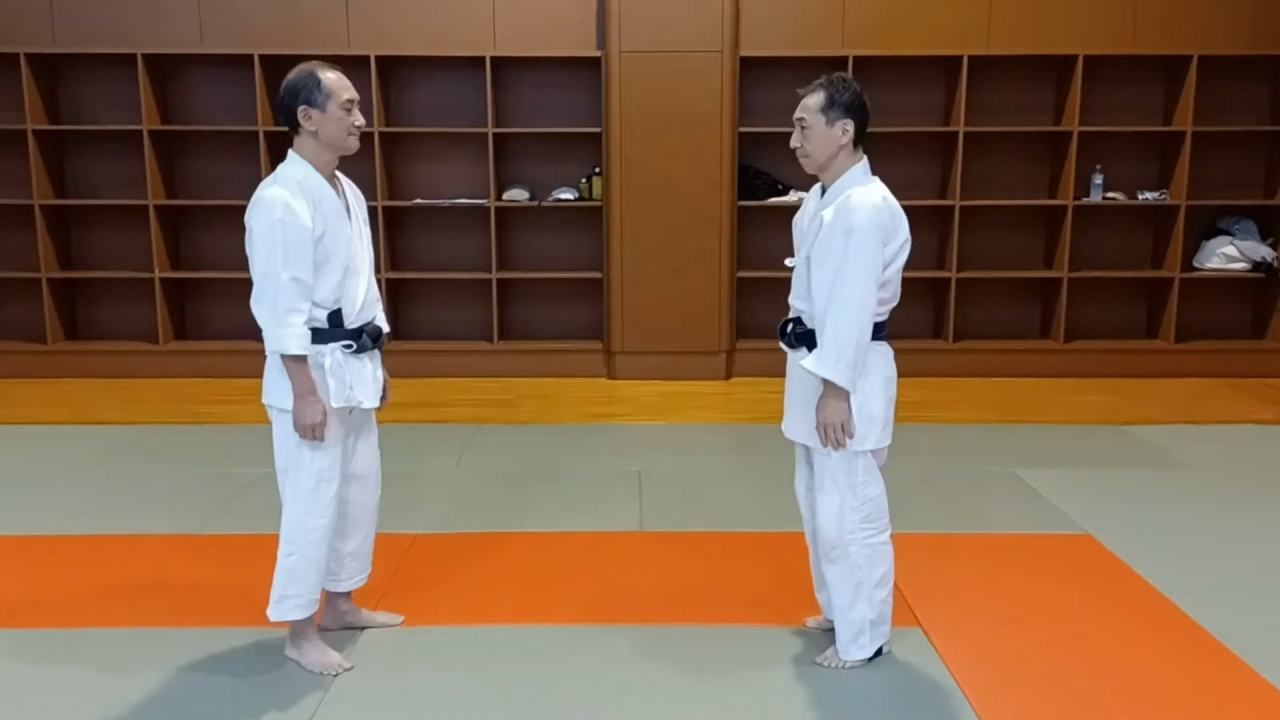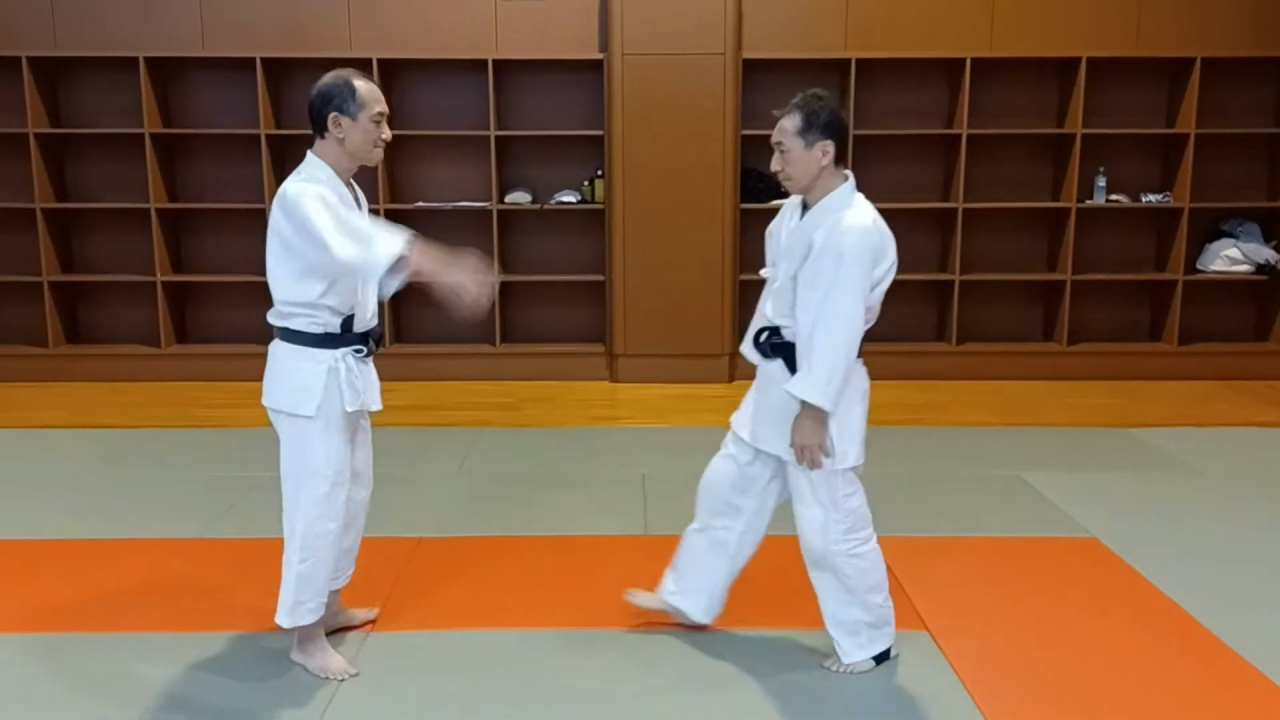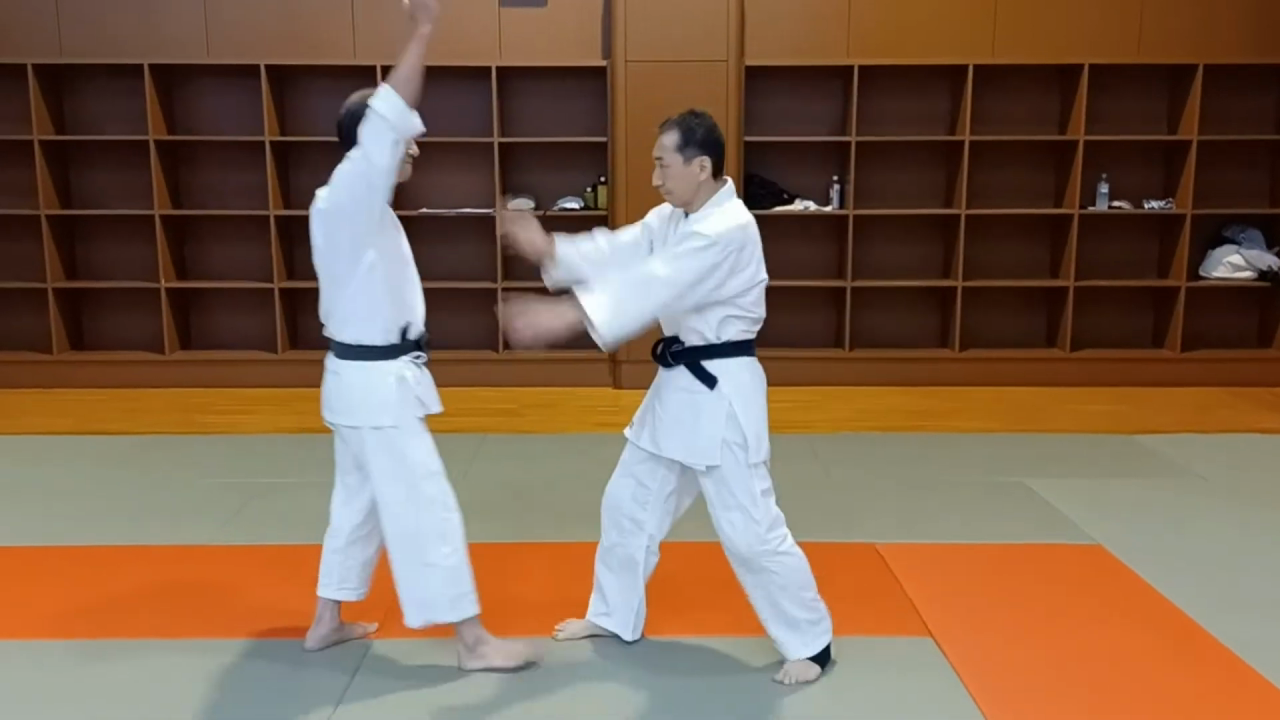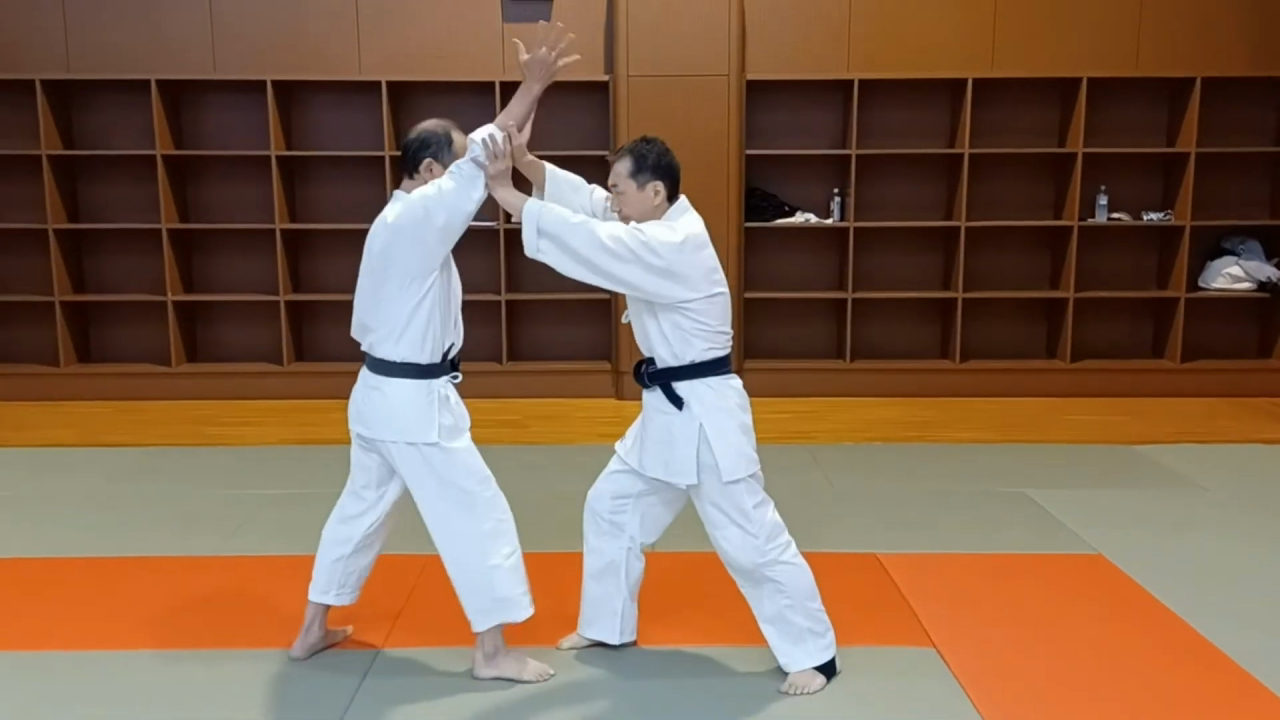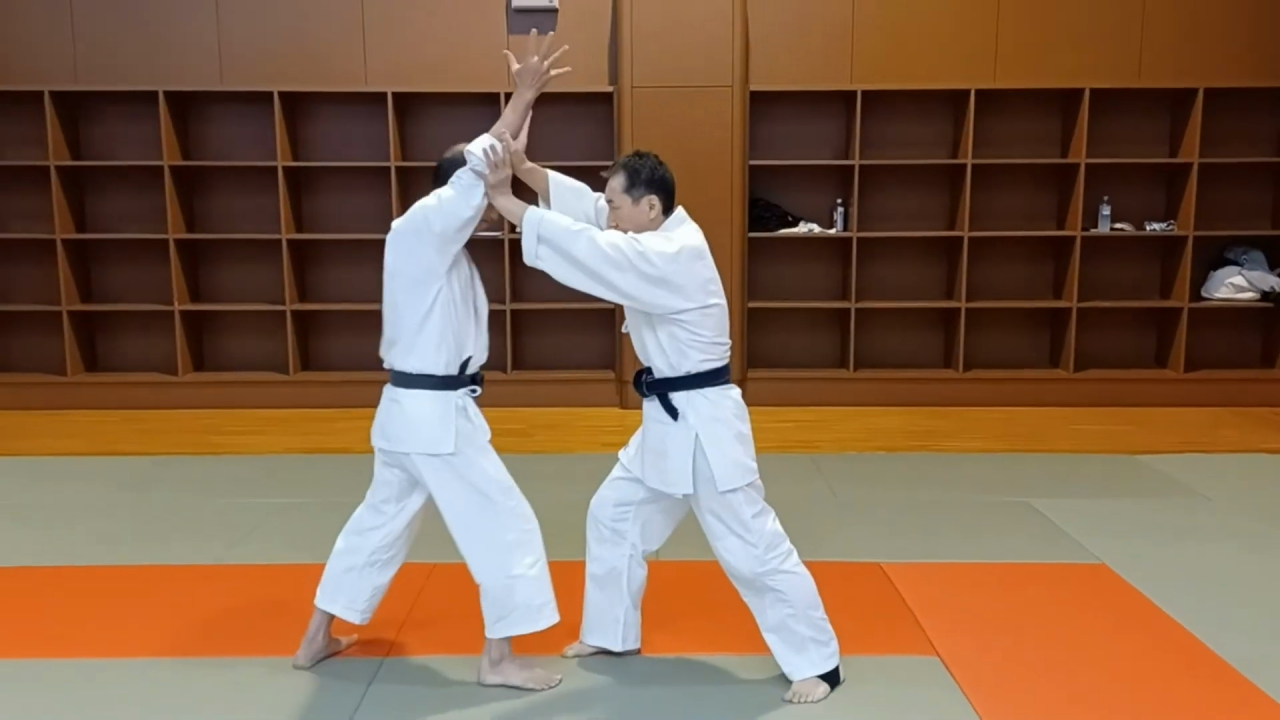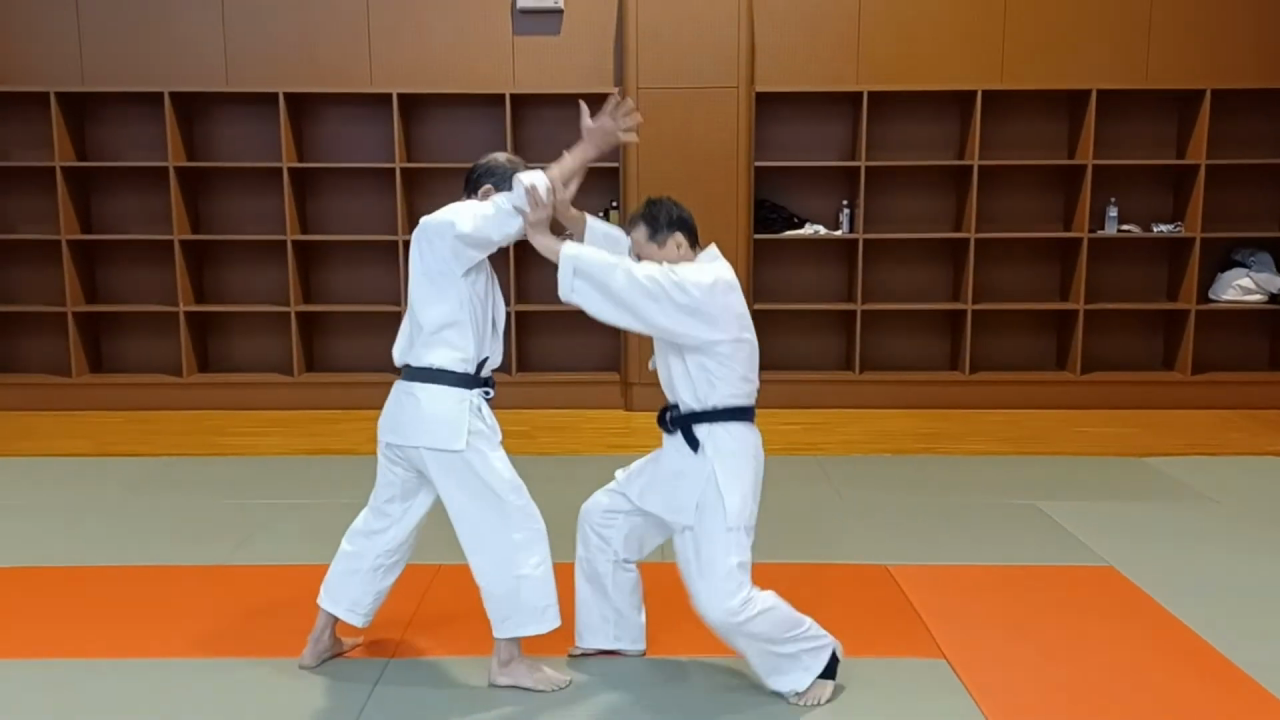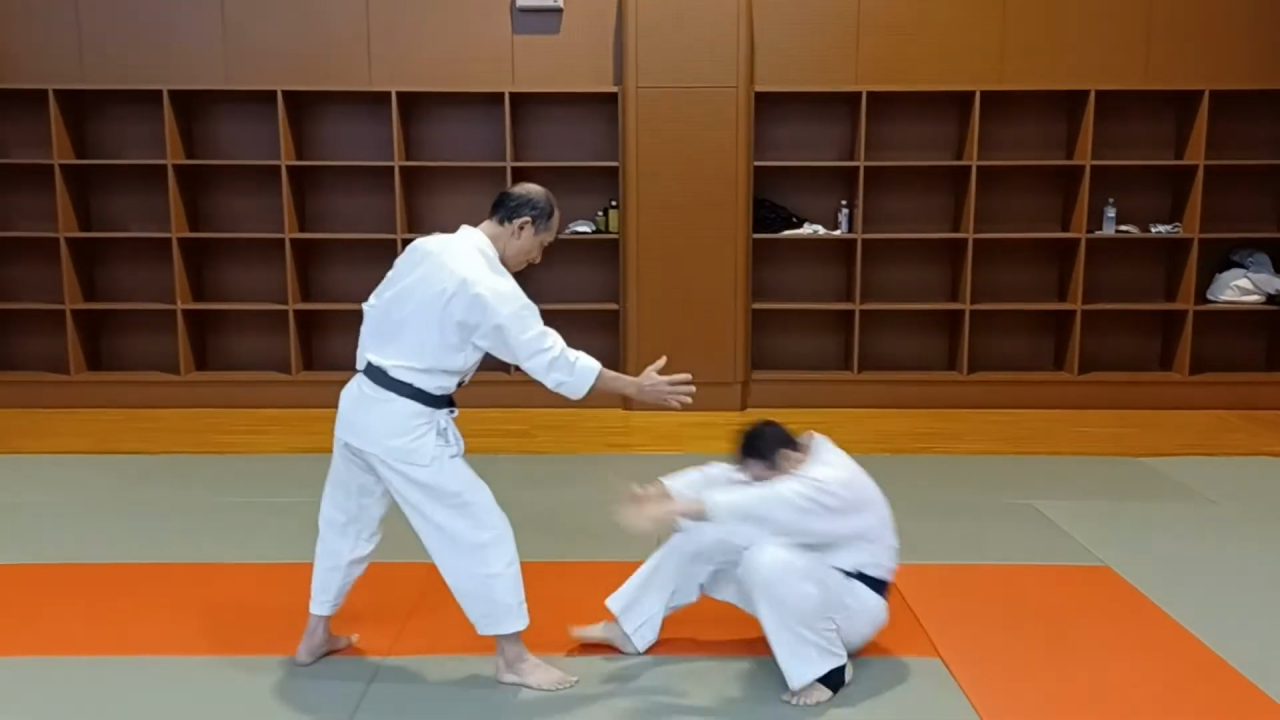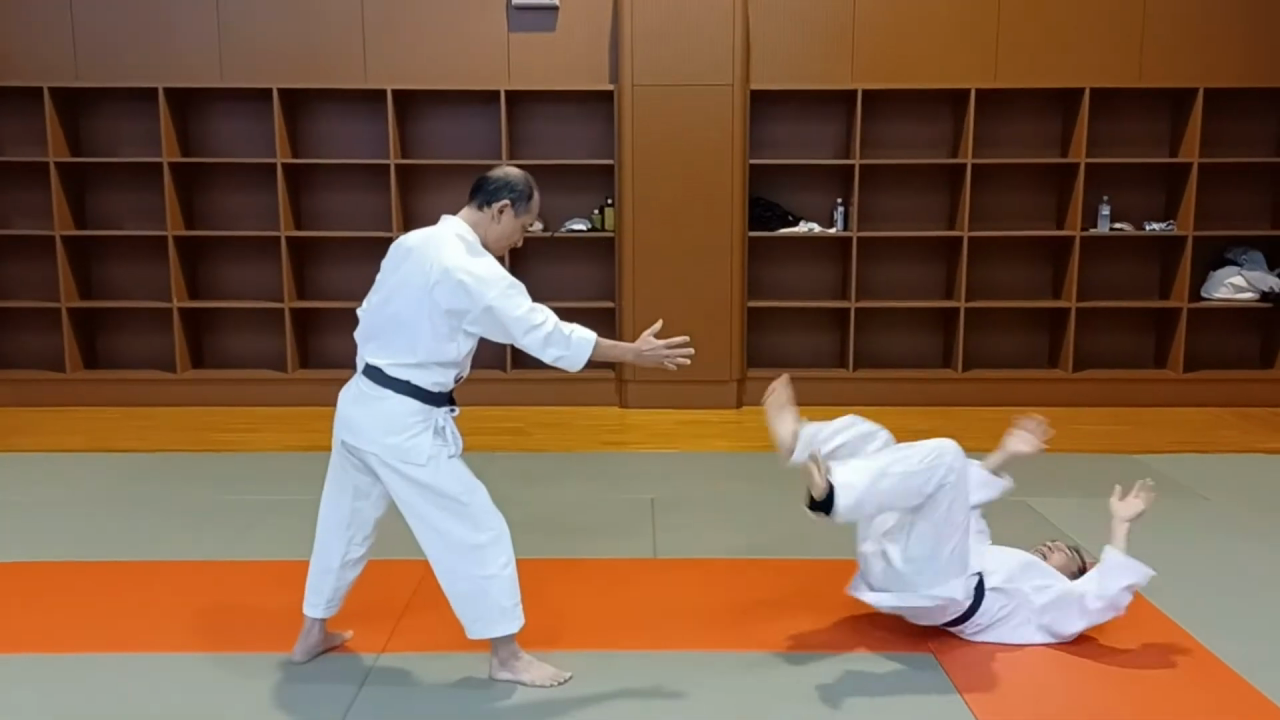
dt=0.5s
person 1, frame 1
left shoulder: (346, 192)
right shoulder: (280, 200)
right elbow: (279, 306)
left wrist: (375, 360)
right wrist: (305, 392)
left hip: (354, 365)
right hip: (312, 371)
left knee: (358, 490)
right knee: (314, 501)
left ankle: (340, 603)
right ankle: (300, 630)
person 1, frame 2
left shoulder: (342, 191)
right shoulder: (303, 196)
left elbow: (372, 242)
right elbow: (362, 251)
left wrist: (443, 266)
right wrist: (441, 271)
left hip: (340, 366)
right hip: (311, 373)
left knee: (350, 489)
right knee: (318, 503)
left ankle: (326, 604)
right ankle: (305, 635)
person 1, frame 3
left shoulder: (358, 204)
right shoulder: (345, 198)
right elbow: (384, 119)
left hip: (365, 376)
right hip: (378, 384)
left knee: (359, 503)
right knee: (424, 508)
left ankle: (328, 621)
right ankle: (471, 639)
person 1, frame 4
left shoulder: (393, 223)
right shoulder: (418, 220)
right elbow: (479, 166)
right wrist: (533, 86)
left hip: (380, 392)
right hip: (415, 402)
left knee: (361, 508)
right knee: (476, 515)
left ankle: (313, 629)
right ankle: (492, 650)
person 1, frame 5
left shoulder: (437, 244)
right shoulder: (421, 229)
right elbow: (477, 169)
right wrist: (524, 96)
left hip: (409, 407)
right hip: (436, 414)
left knee: (380, 520)
right knee: (503, 523)
left ankle: (318, 637)
right ankle: (499, 658)
person 1, frame 6
left shoulder: (455, 244)
right shoulder: (444, 227)
right elbow: (520, 206)
right wrist: (590, 147)
left hip: (412, 405)
right hip: (446, 414)
left knee: (384, 521)
right knee: (511, 524)
left ankle: (321, 638)
right ankle: (510, 659)
person 1, frame 7
left shoulder: (427, 248)
right shoulder: (493, 290)
left elbow: (375, 311)
right elbow: (555, 363)
right wrist: (638, 387)
left hip: (361, 403)
right hip: (409, 424)
left knee: (346, 520)
right knee: (480, 532)
left ankle: (316, 635)
right ankle: (513, 657)
person 1, frame 8
left shoulder: (412, 243)
right shoulder: (473, 272)
left elbow: (370, 317)
right elbow: (548, 336)
right wrist: (635, 353)
left hip: (361, 404)
right hip: (408, 424)
left knee: (345, 521)
right knee: (476, 532)
left ankle: (312, 633)
right ankle: (506, 655)
person 2, frame 1
left shoulder: (866, 208)
right shoulder: (823, 198)
left elbow: (852, 308)
left wrist: (836, 391)
left hip: (848, 374)
right hip: (818, 364)
left knee: (848, 513)
right knee: (819, 504)
left ankle: (862, 637)
right ankle: (844, 610)
person 2, frame 2
left shoulder: (856, 230)
right shoulder: (794, 213)
left elbow: (836, 330)
left wrist: (812, 412)
right wrist: (759, 358)
left hip: (821, 392)
right hip: (778, 382)
left knee: (832, 527)
right knee: (728, 491)
left ankle: (870, 642)
right ankle: (689, 598)
person 2, frame 3
left shoulder: (727, 230)
right shoulder: (675, 219)
left elbow: (656, 286)
right elbow: (617, 251)
left wrist: (566, 316)
right wrist: (548, 249)
left hip: (720, 394)
right hip: (678, 385)
left knee: (750, 529)
right knee: (628, 506)
left ankle: (810, 642)
right ankle: (614, 617)
person 2, frame 4
left shoulder: (674, 246)
right shoulder: (661, 228)
left elbow: (589, 241)
right elbow: (582, 201)
left wrist: (508, 196)
right wrist: (525, 163)
left hip: (705, 412)
right hip: (666, 409)
left knee: (752, 540)
right knee: (611, 509)
left ankle: (815, 654)
right ankle: (606, 624)
person 2, frame 5
left shoulder: (672, 257)
right shoulder: (662, 236)
left elbow: (586, 249)
right elbow: (581, 205)
left wrist: (507, 203)
right wrist: (524, 169)
left hip: (703, 420)
right hip: (667, 417)
left knee: (752, 549)
right knee: (613, 517)
left ankle: (818, 662)
right ankle: (611, 633)
person 2, frame 6
left shoulder: (705, 288)
right shoulder: (690, 281)
left elbow: (625, 282)
right elbow: (617, 251)
left wrist: (547, 243)
right wrist: (567, 214)
left hip: (719, 456)
right hip: (686, 449)
left knee: (721, 598)
right knee: (603, 519)
left ankle: (814, 657)
right ankle: (615, 635)
person 2, frame 7
left shoulder: (838, 484)
right shoulder: (787, 468)
left elbow: (763, 507)
right elbow: (721, 479)
left wrist: (673, 508)
right wrist: (660, 494)
left knee: (770, 563)
right knee: (698, 543)
left ankle: (825, 669)
right ankle: (627, 630)
person 2, frame 8
left shoulder: (1052, 600)
right shoulder: (1000, 563)
left elbow: (1101, 597)
right elbow: (955, 512)
left wrist: (1121, 526)
right wrist: (1004, 455)
left hip: (933, 587)
right hip: (893, 567)
left knee: (942, 455)
right knee: (868, 438)
left ankle: (833, 499)
right ankle: (795, 438)
